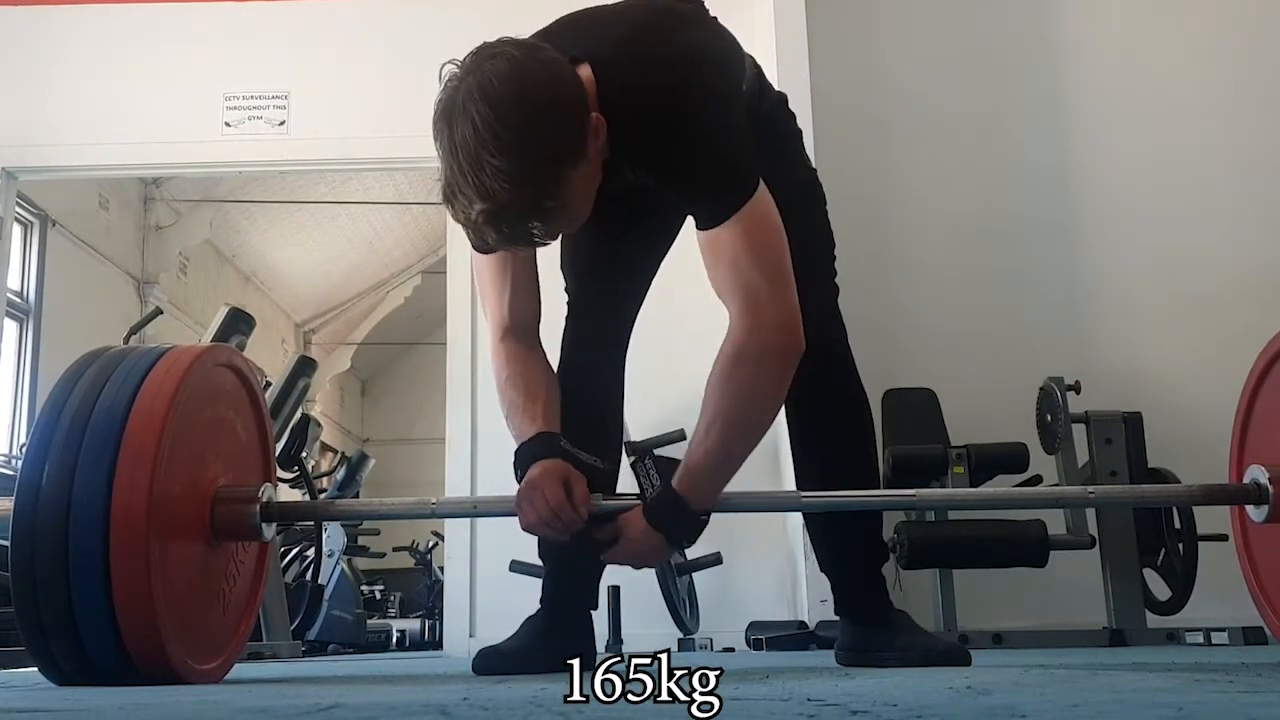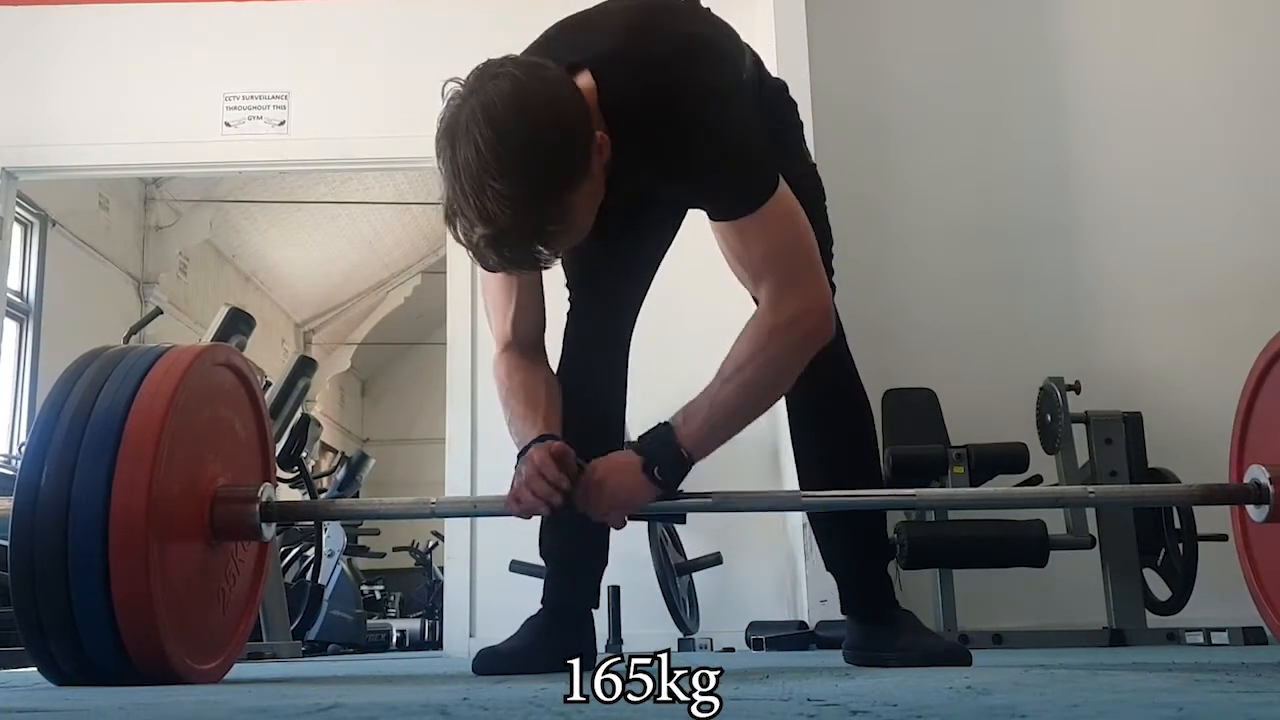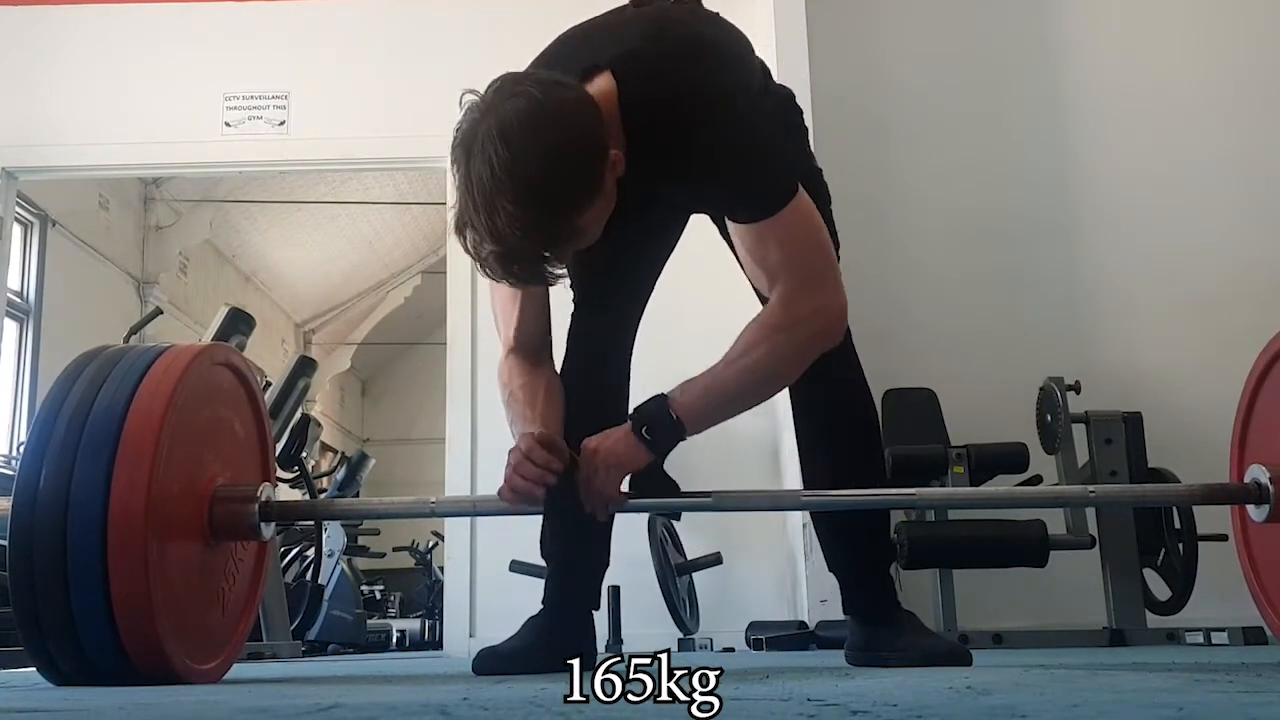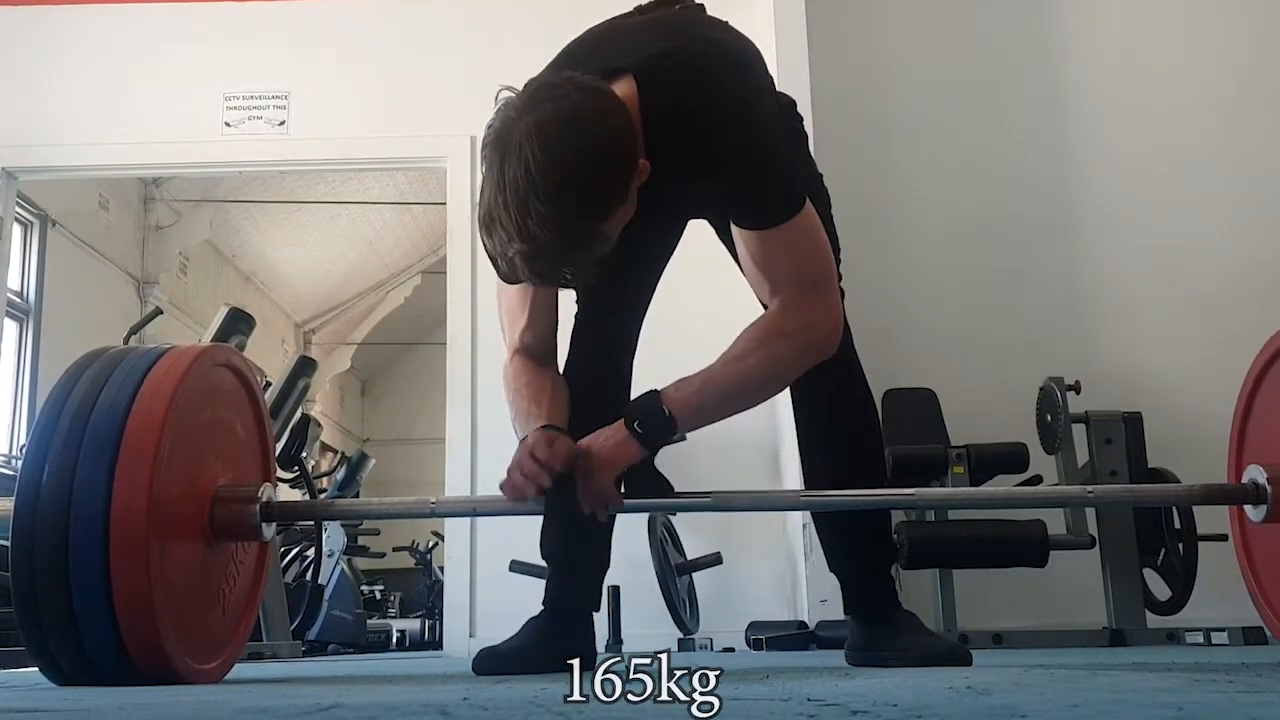
dt=0.3s
person 1, frame 1
left shoulder: (686, 95)
right shoulder: (498, 152)
left elbow: (770, 332)
right elbow: (512, 333)
left wrist: (674, 510)
right wrist: (540, 451)
left hip: (747, 136)
right hip: (620, 169)
left knee: (816, 342)
right knee: (589, 335)
left ankle: (866, 615)
right ankle: (564, 618)
person 1, frame 2
left shoulder: (693, 97)
right shoulder: (502, 162)
left elbow: (797, 309)
right elbow: (517, 345)
left wrist: (660, 460)
right wrist: (537, 444)
left hip: (747, 125)
right hip: (624, 152)
left knee: (816, 345)
right knee: (592, 332)
left ankle: (873, 612)
right ankle: (565, 616)
person 1, frame 3
left shoulder: (714, 100)
right shoulder: (510, 172)
left elbow: (814, 309)
right elbow: (524, 349)
left wrist: (653, 428)
right wrist: (536, 438)
left hip: (734, 137)
right hip: (627, 144)
left knee: (821, 343)
right knee: (594, 333)
left ankle: (875, 613)
right ankle: (566, 616)
person 1, frame 4
left shoulder: (727, 107)
right shoulder: (526, 175)
left elbow: (810, 318)
right elbow: (528, 350)
left wrist: (649, 422)
right wrist: (544, 432)
left hip: (734, 147)
left knee: (826, 346)
right knee: (598, 335)
left ankle: (876, 614)
right ankle: (567, 617)
